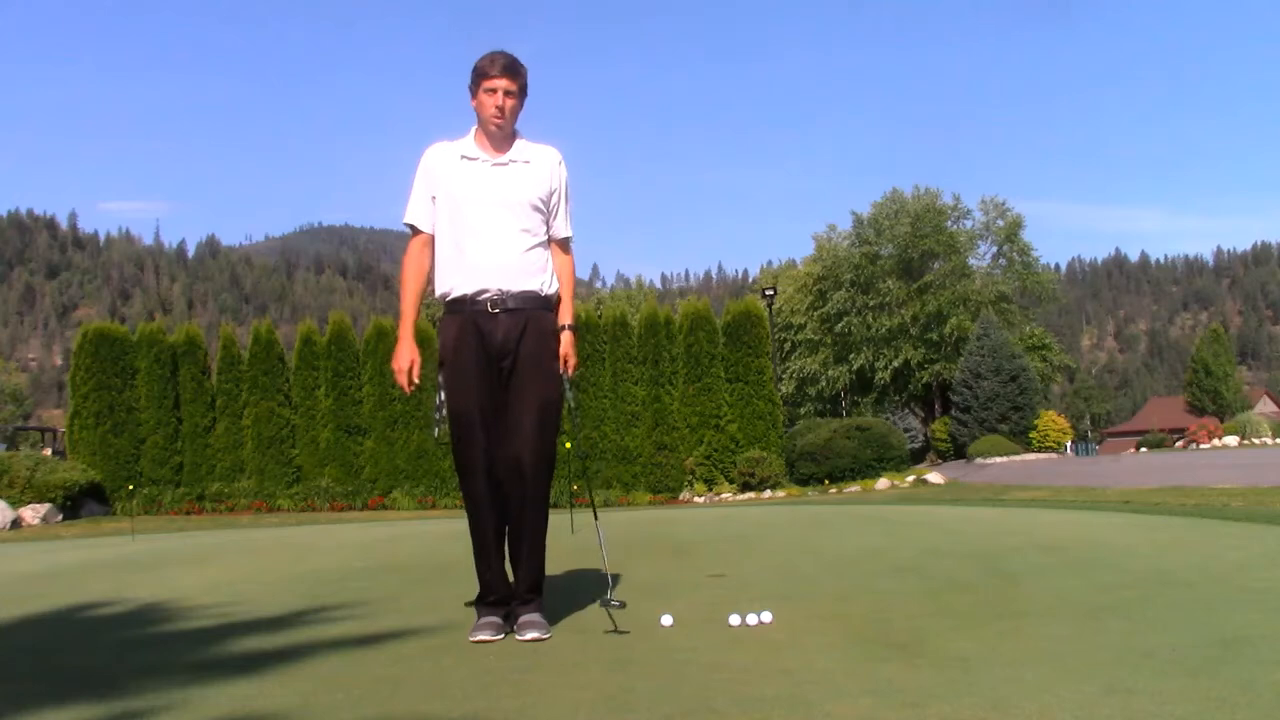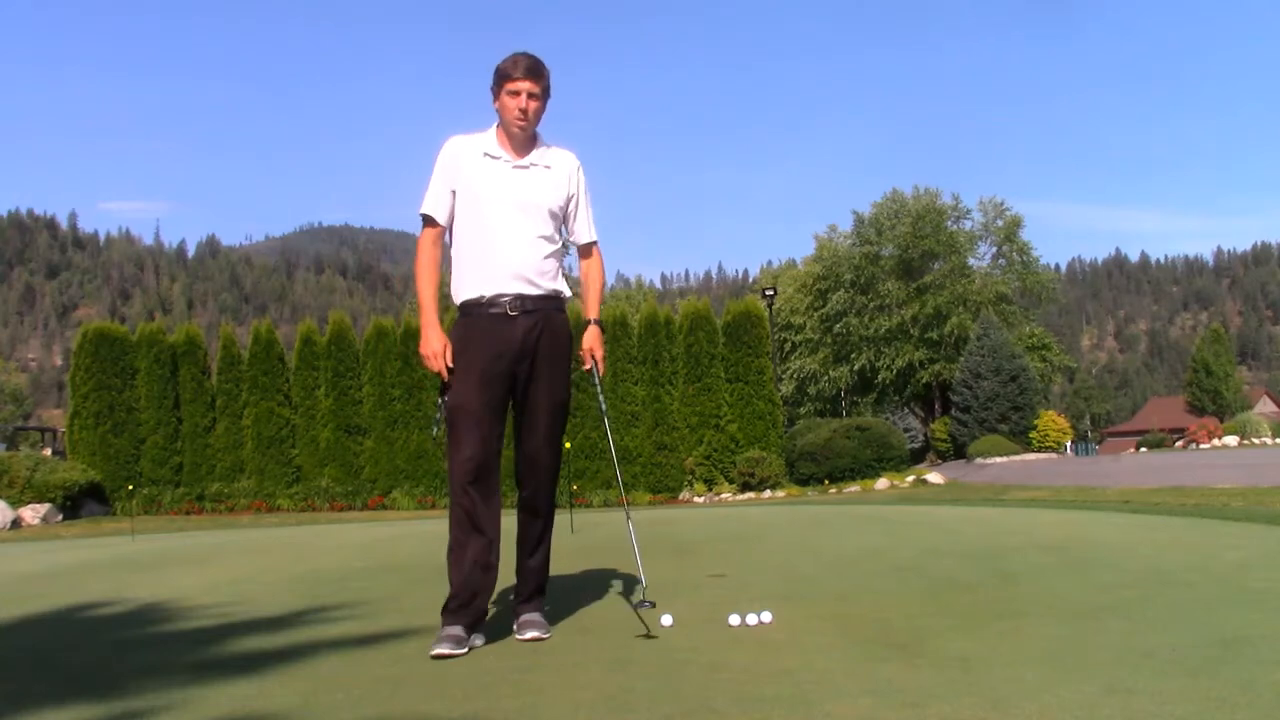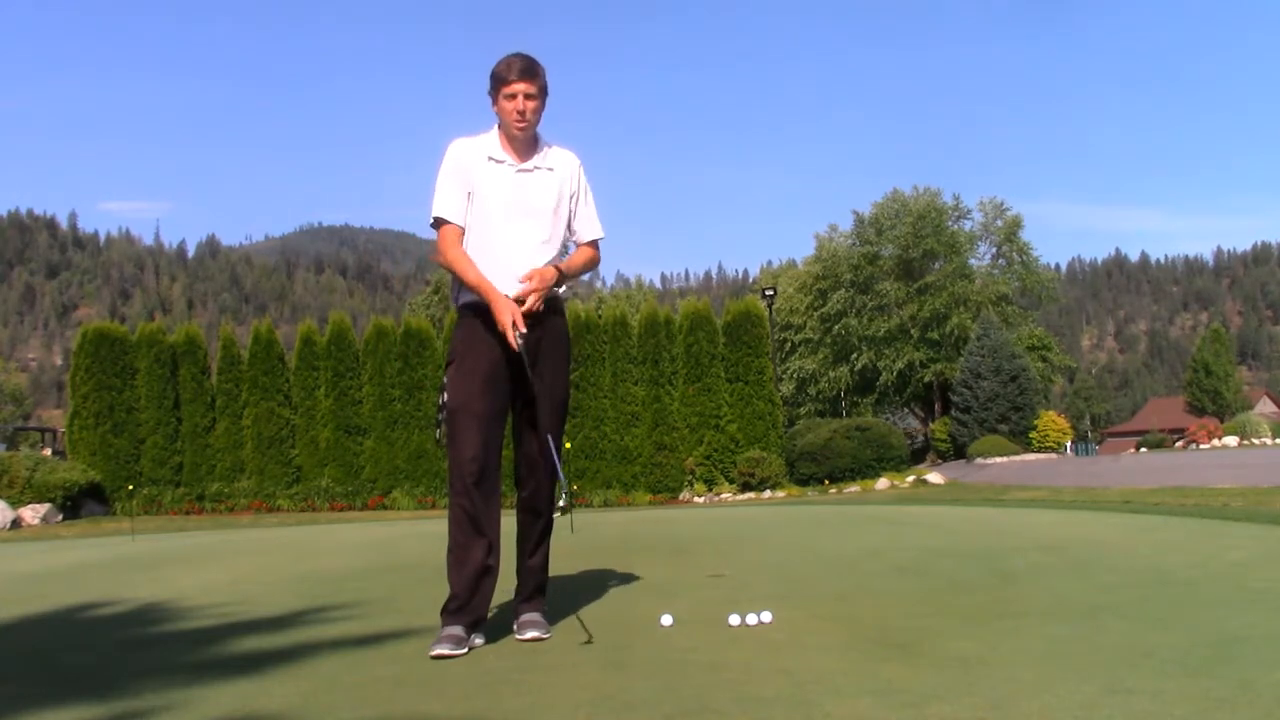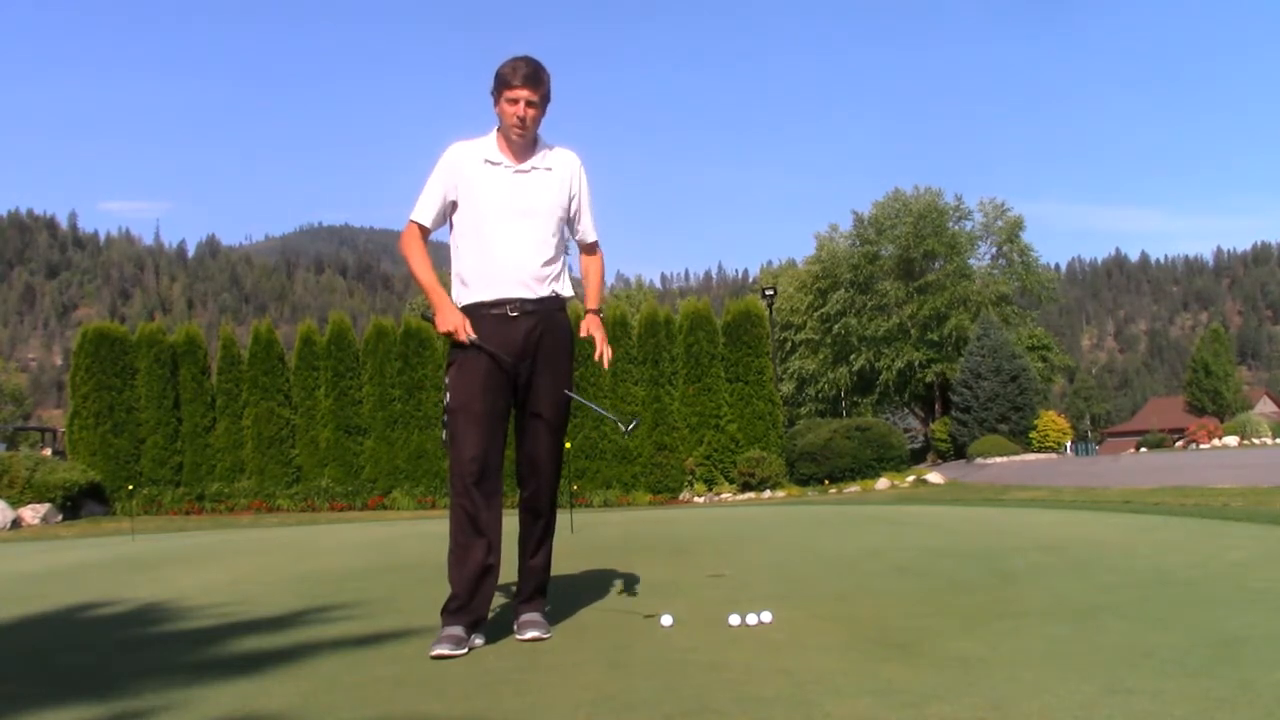
dt=0.7s
person 1, frame 1
left shoulder: (548, 162)
right shoulder: (438, 159)
left elbow: (561, 250)
right elbow: (420, 247)
left wrist: (567, 327)
right wrist: (405, 335)
left hip: (532, 321)
right hip: (466, 322)
left knee: (529, 460)
right knee: (477, 466)
left ankle: (529, 601)
right ankle: (492, 601)
person 1, frame 2
left shoulder: (566, 166)
right shoulder: (459, 153)
left elbow: (588, 252)
right elbow: (430, 239)
left wrist: (593, 323)
right wrist: (430, 323)
left hip: (545, 323)
right hip: (479, 322)
left knee: (540, 465)
right knee: (472, 466)
left ankle: (531, 602)
right ankle: (463, 615)
person 1, frame 3
left shoulder: (567, 165)
right shoulder: (463, 154)
left elbow: (590, 248)
right elbow: (448, 245)
left wrist: (553, 272)
right wrist: (496, 299)
left hip: (546, 324)
right hip: (482, 324)
left knee: (540, 466)
right knee: (472, 465)
left ankle: (531, 602)
right ankle: (464, 614)
person 1, frame 4
left shoulder: (568, 167)
right shoulder: (460, 158)
left elbow: (588, 247)
right elbow: (413, 235)
left wrist: (593, 315)
right wrist: (442, 302)
left hip: (547, 324)
right hip: (479, 324)
left knee: (541, 468)
right knee: (473, 467)
left ankle: (532, 603)
right ankle: (464, 614)
